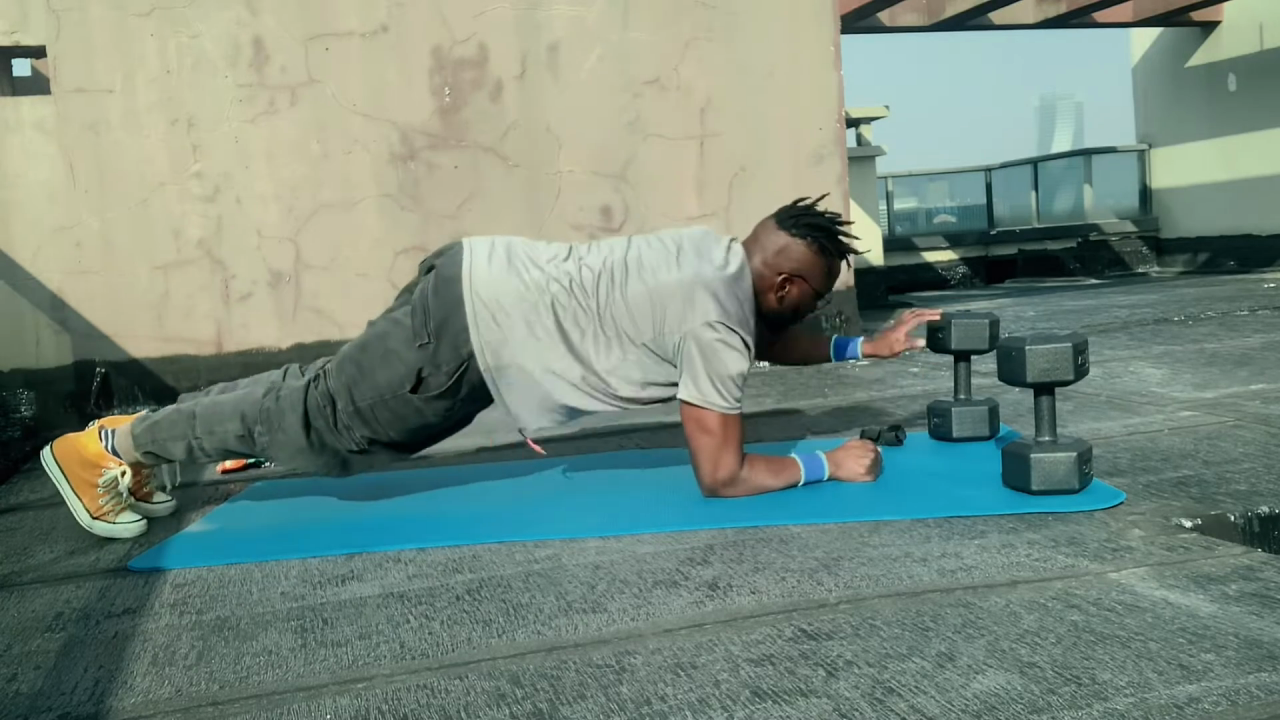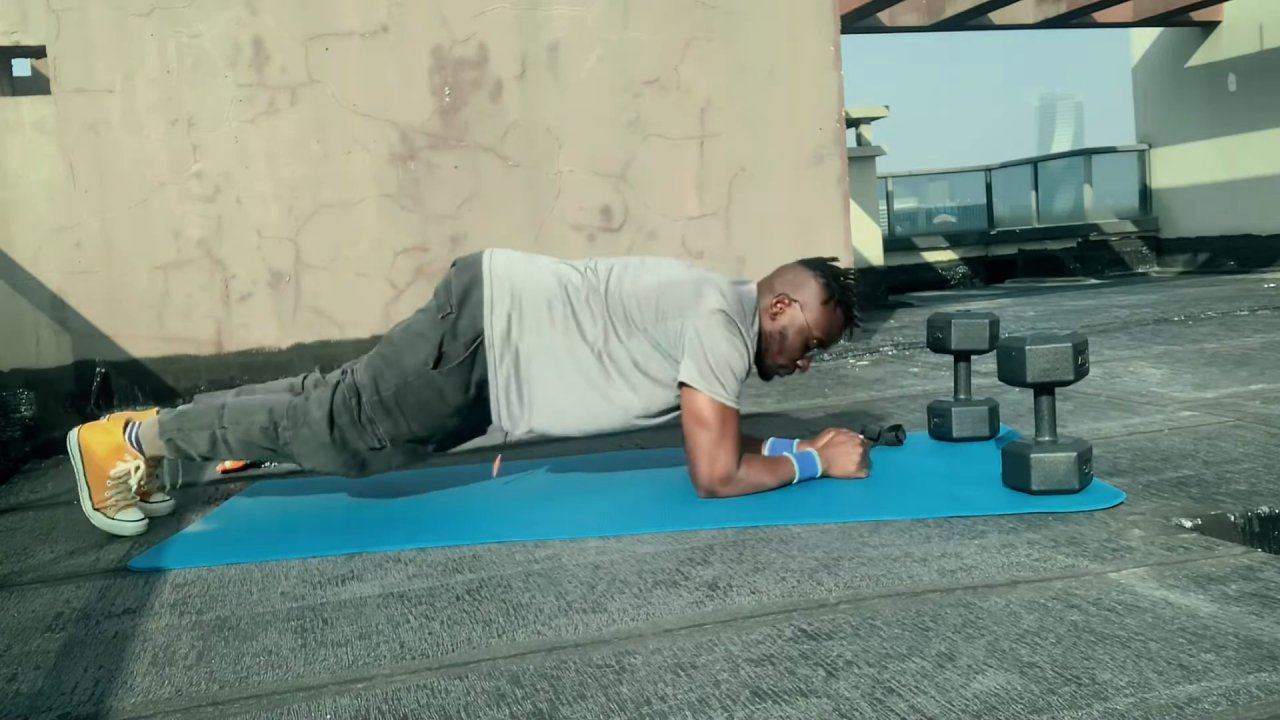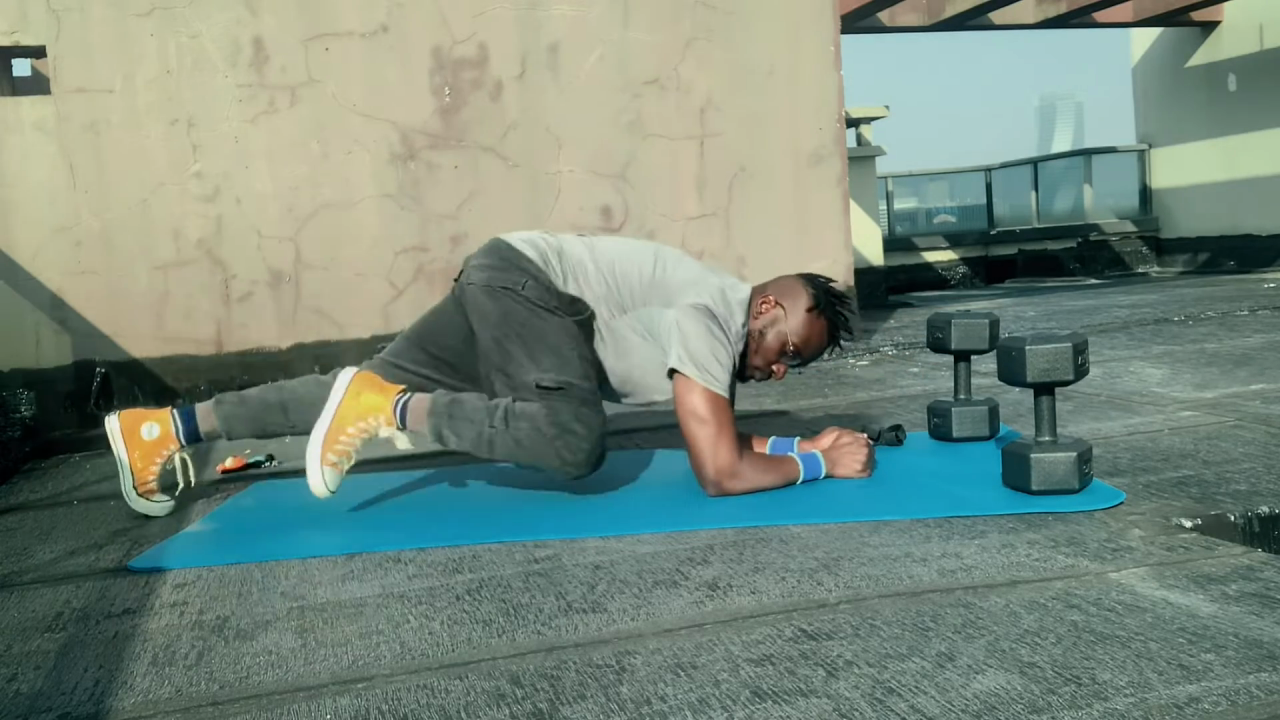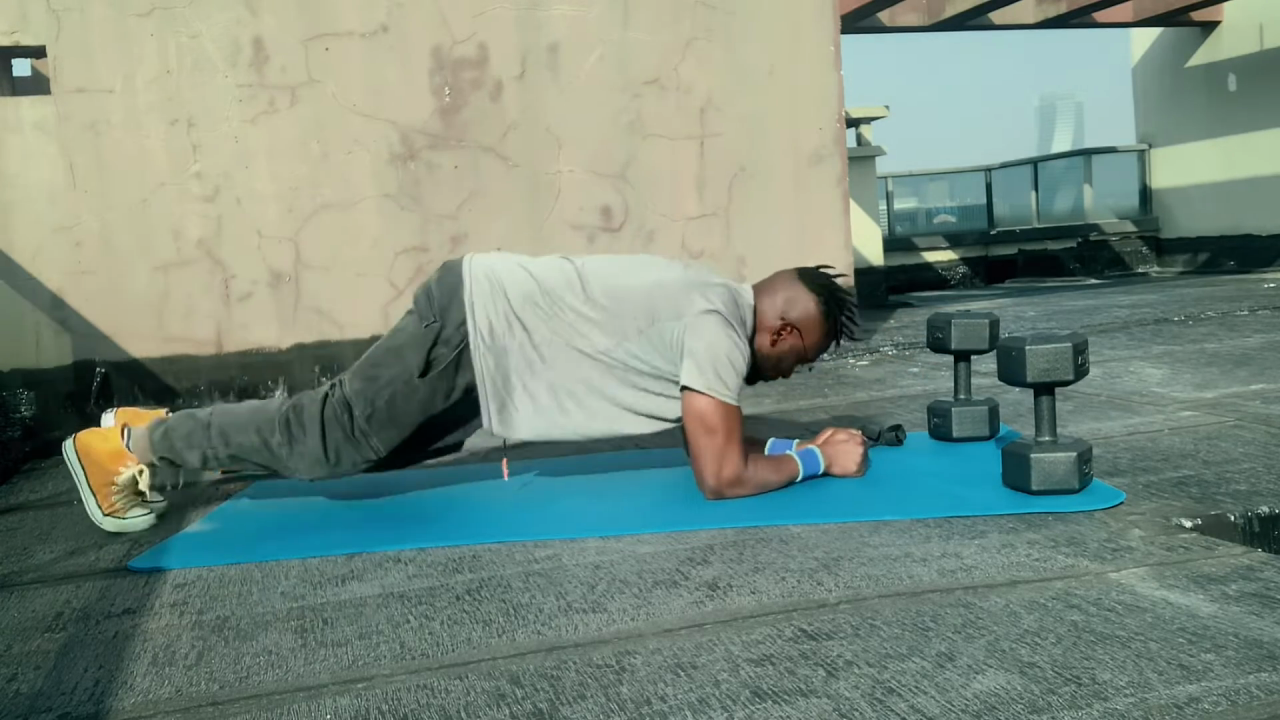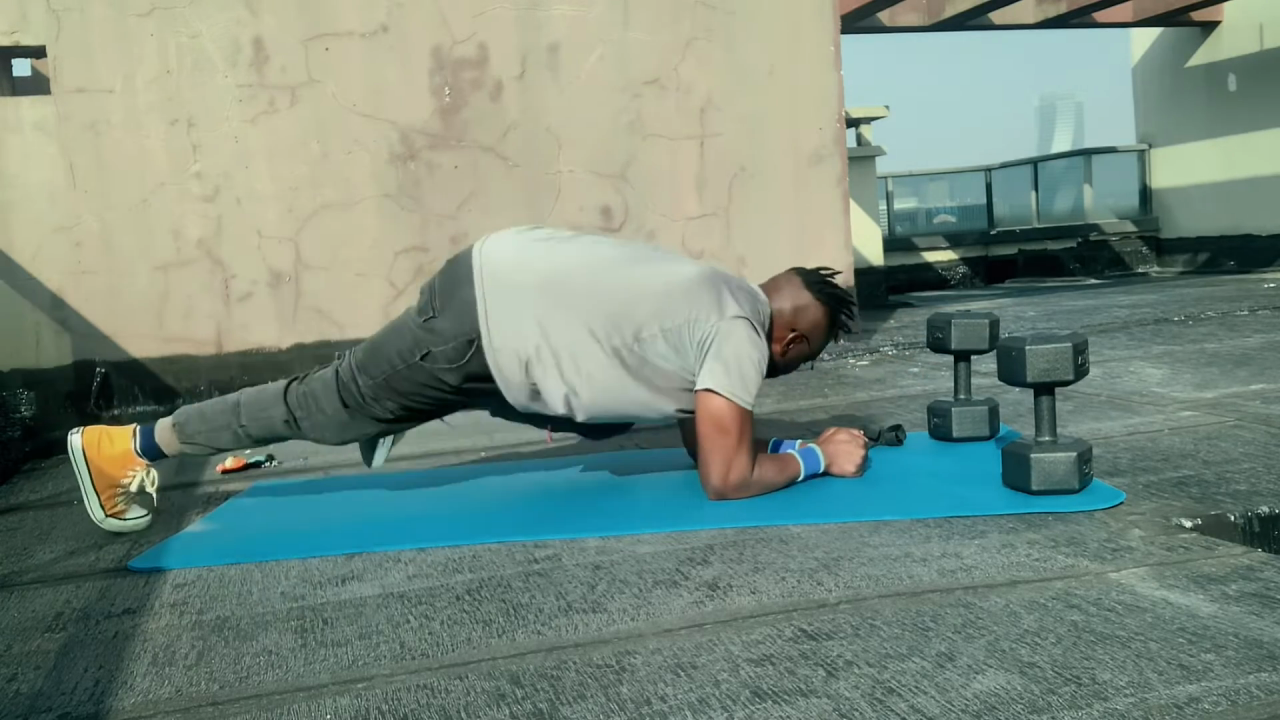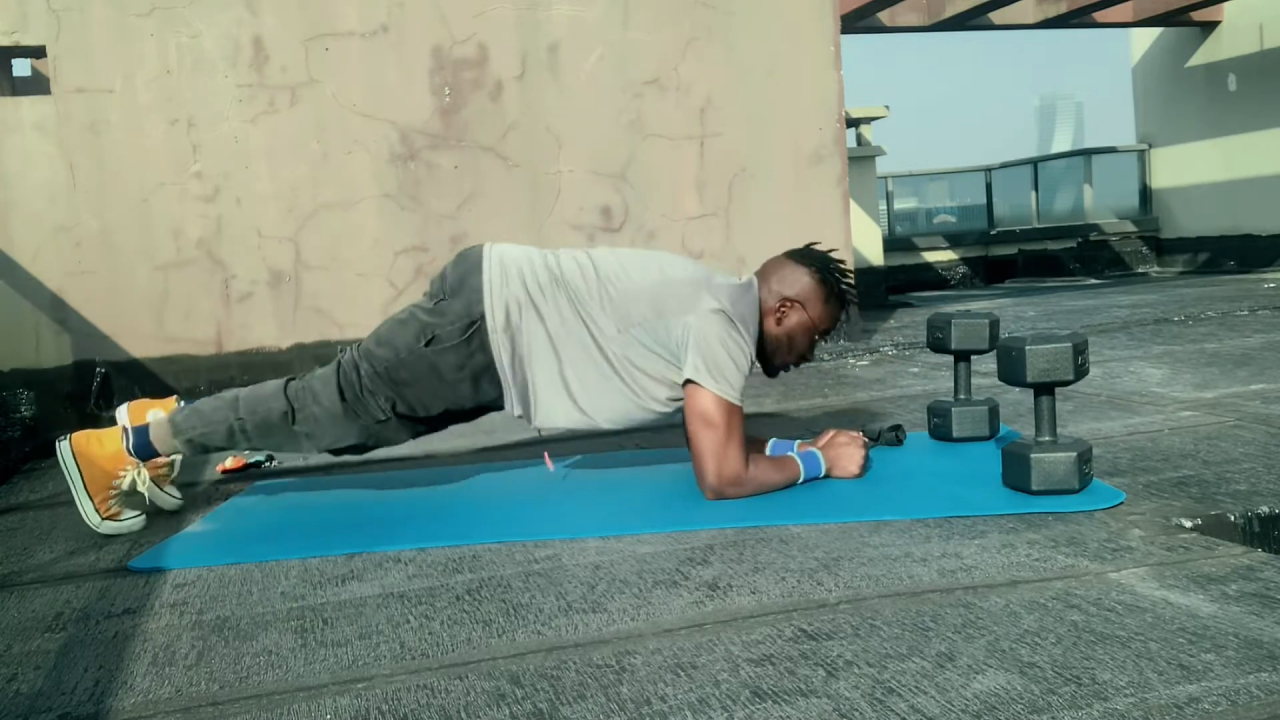
dt=0.4s
person 1, frame 1
left shoulder: (725, 252)
right shoulder: (716, 318)
left elbow: (763, 342)
right elbow: (723, 476)
left wrist: (860, 347)
right wrist: (832, 464)
left hip: (477, 284)
right hip: (470, 328)
left knee: (332, 398)
right knee: (322, 420)
left ankle: (142, 439)
right ankle: (106, 447)
person 1, frame 2
left shoulder: (726, 310)
right shoulder: (722, 323)
left elbow: (712, 439)
right elbow: (716, 475)
left wrist: (793, 446)
right wrist: (814, 464)
left hip: (492, 315)
right hip: (489, 318)
left knee: (348, 400)
right knee: (342, 422)
left ankle: (152, 433)
right ankle: (129, 437)
person 1, frame 3
left shoulder: (728, 317)
right shoulder: (708, 318)
left elbow: (718, 435)
right elbow: (721, 472)
left wrist: (793, 444)
right wrist: (819, 465)
left hip: (511, 292)
right hip: (519, 280)
left knee: (372, 382)
right knee: (575, 442)
left ankle: (165, 427)
right ankle: (388, 408)
person 1, frame 4
left shoulder: (713, 306)
right shoulder: (720, 329)
left elbow: (713, 442)
right elbow: (720, 477)
left wrist: (781, 446)
right wrist: (813, 460)
left hip: (487, 312)
right hip: (471, 325)
left knee: (351, 430)
right knee: (328, 437)
left ankle: (161, 429)
right ankle: (121, 445)
person 1, frame 5
left shoulder: (721, 301)
right shoulder: (742, 333)
left elbow: (703, 432)
right elbow: (724, 479)
left wrist: (779, 442)
right wrist: (815, 458)
left hip: (511, 272)
right hip: (484, 317)
left knee: (609, 414)
right knee: (339, 405)
right ankle: (127, 446)
person 1, frame 6
left shoulder: (714, 303)
right shoulder: (724, 322)
left elbow: (715, 446)
right elbow: (722, 478)
left wrist: (790, 446)
right wrist: (813, 463)
left hip: (498, 314)
right hip: (487, 317)
left knee: (349, 417)
right knee: (333, 408)
left ankle: (166, 420)
right ankle: (126, 445)
